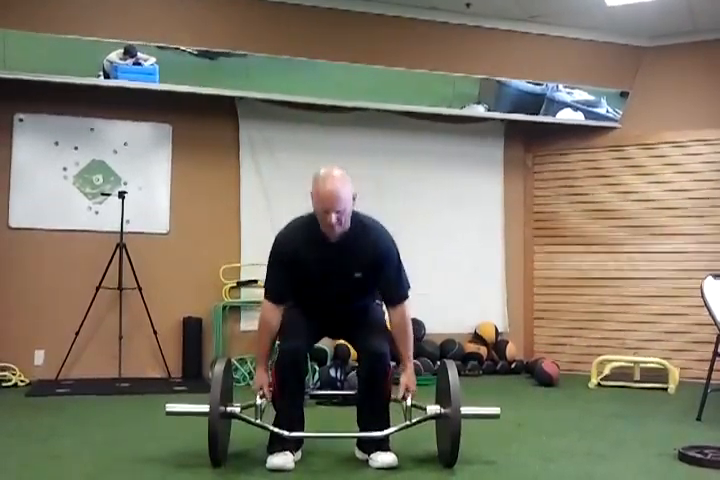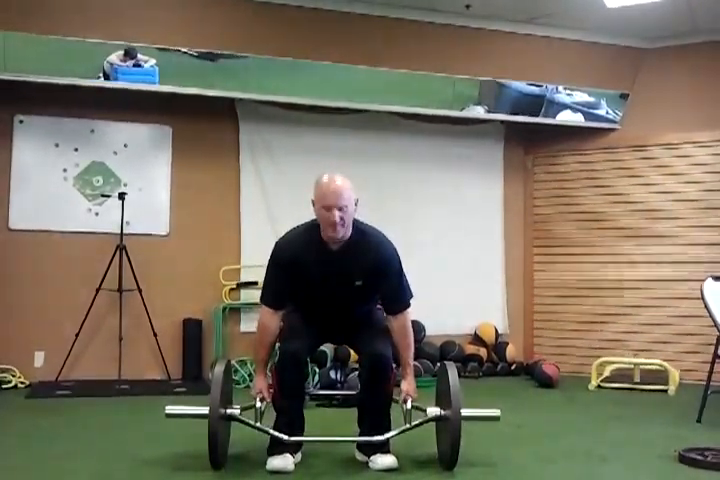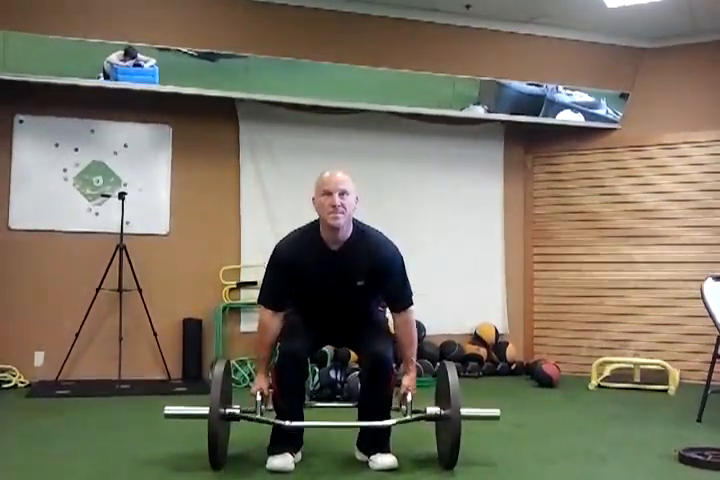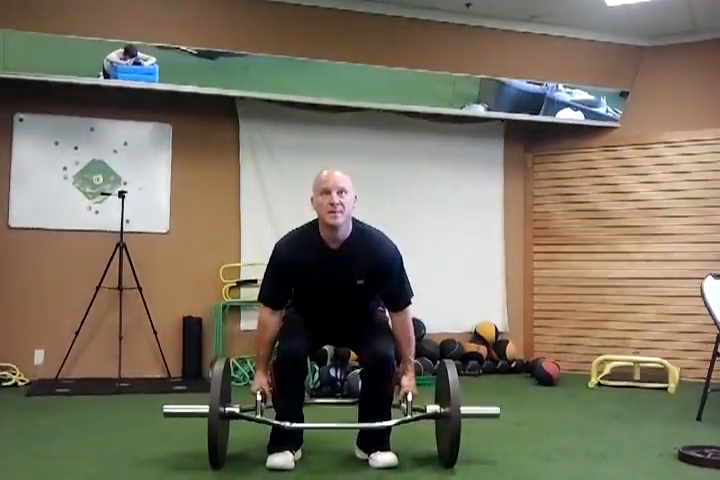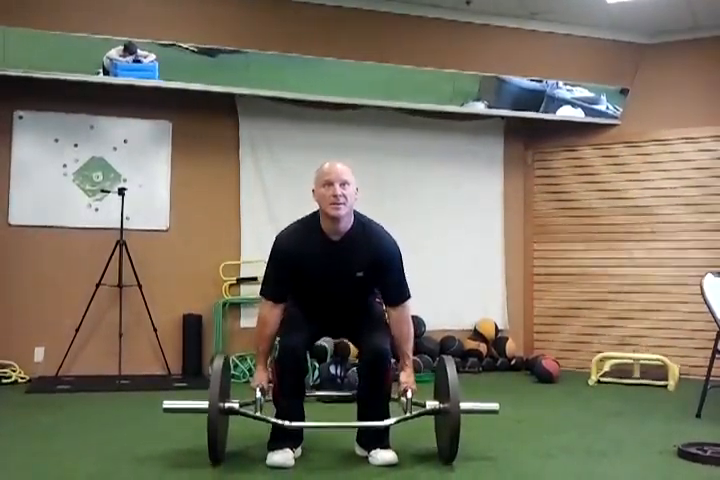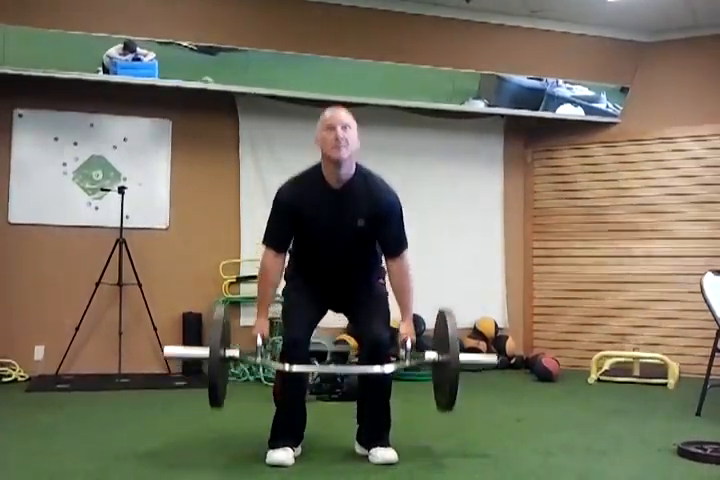
dt=0.3s
person 1, frame 1
left shoulder: (377, 240)
right shoulder: (290, 240)
left elbow: (398, 306)
right elbow: (273, 306)
left wrist: (408, 368)
right wrist: (262, 367)
left hip: (360, 311)
right hip: (305, 310)
left knee: (377, 354)
right knee: (290, 352)
left ankle: (373, 442)
right ankle: (285, 442)
person 1, frame 2
left shoulder: (379, 248)
right shoulder: (290, 247)
left elbow: (398, 313)
right elbow: (271, 311)
left wrist: (408, 374)
right wrist: (260, 373)
left hip: (362, 316)
right hip: (306, 315)
left knee: (379, 356)
right knee: (290, 354)
left ankle: (374, 443)
right ankle: (286, 444)
person 1, frame 3
left shoulder: (382, 250)
right shoulder: (290, 249)
left elbow: (402, 311)
right elbow: (271, 312)
left wrist: (410, 370)
right wrist: (261, 373)
left hip: (363, 318)
right hip: (307, 317)
left knee: (381, 357)
right knee: (289, 354)
left ankle: (373, 444)
right ankle: (285, 444)
person 1, frame 4
left shoulder: (380, 249)
right shoulder: (290, 248)
left elbow: (400, 311)
right elbow: (271, 311)
left wrist: (408, 371)
right wrist: (261, 371)
left hip: (362, 318)
right hip: (307, 317)
left knee: (382, 356)
right knee: (288, 353)
left ankle: (373, 442)
right ankle: (286, 442)
person 1, frame 5
left shoulder: (380, 242)
right shoulder: (291, 241)
left elbow: (398, 306)
right elbow: (272, 305)
left wrist: (407, 367)
right wrist: (261, 368)
left hip: (360, 310)
right hip: (306, 309)
left knee: (378, 351)
right knee: (289, 350)
left ankle: (373, 440)
right ankle: (286, 440)
person 1, frame 6
left shoulder: (380, 195)
right shoulder: (293, 193)
left elbow: (397, 259)
right elbow: (273, 256)
left wrist: (407, 319)
right wrist: (262, 316)
left hip: (363, 282)
right hip: (307, 282)
left knee: (378, 342)
right knee: (293, 343)
left ankle: (374, 438)
right ankle: (286, 439)
